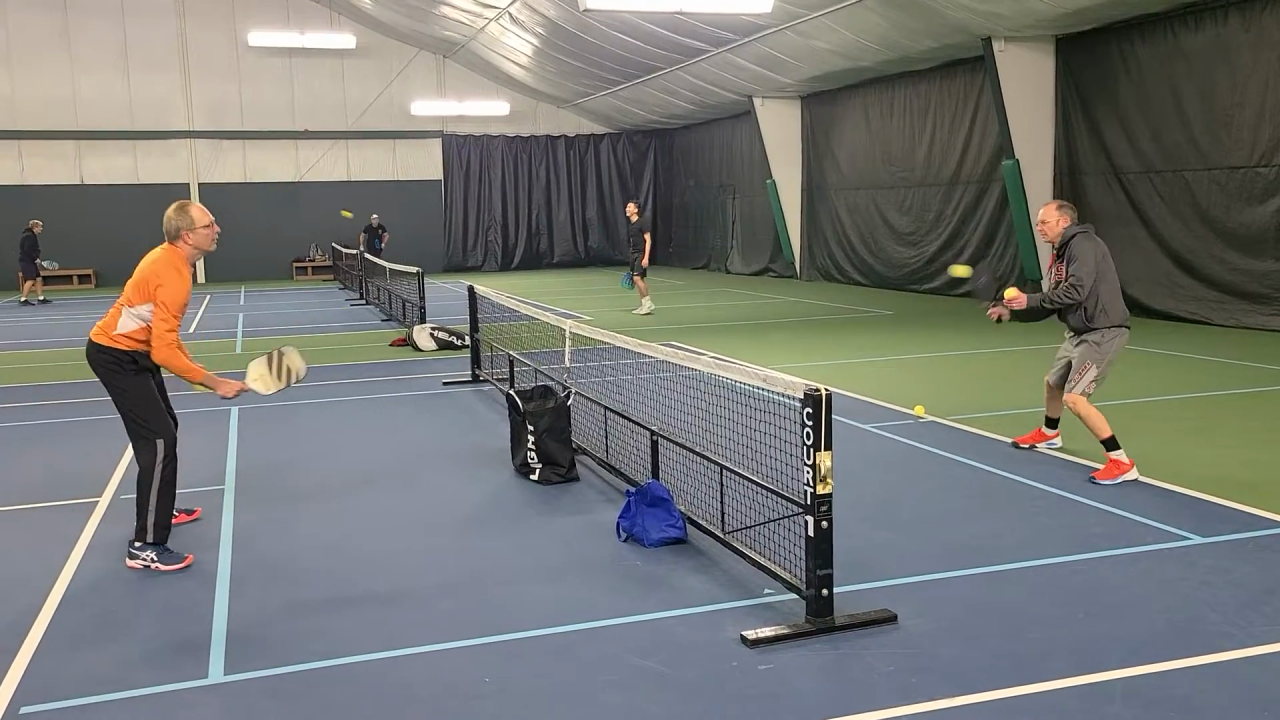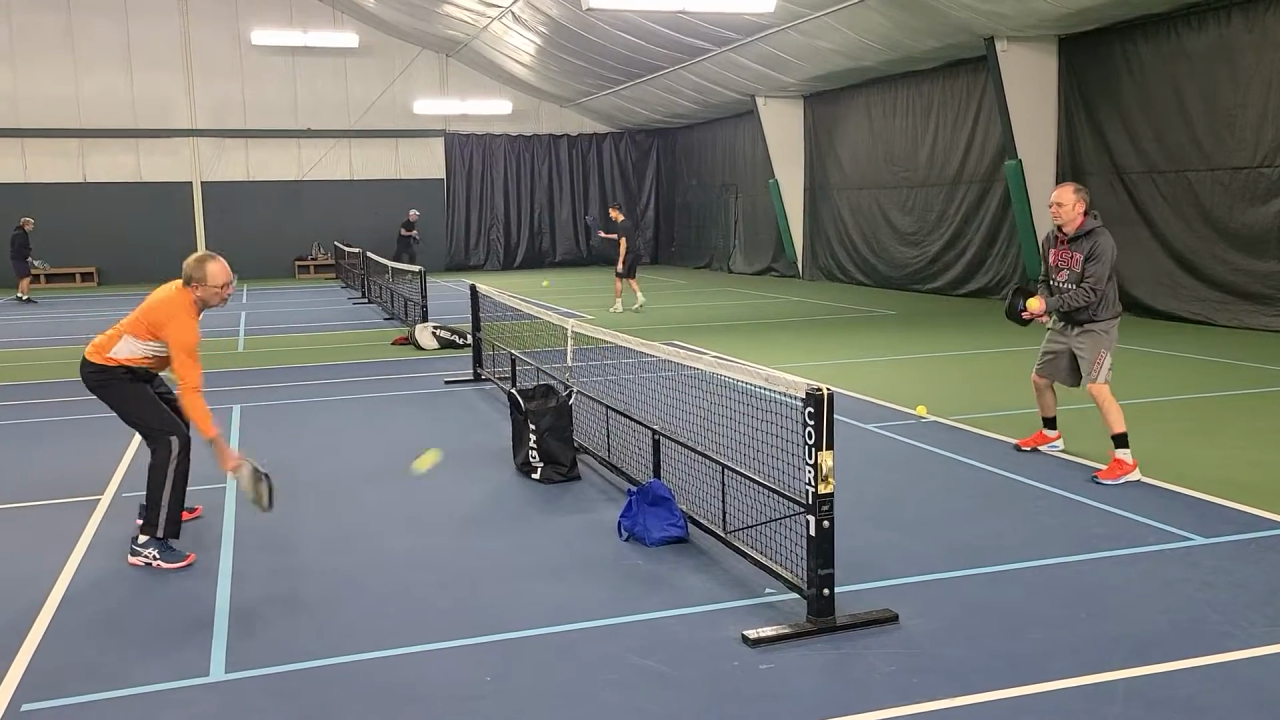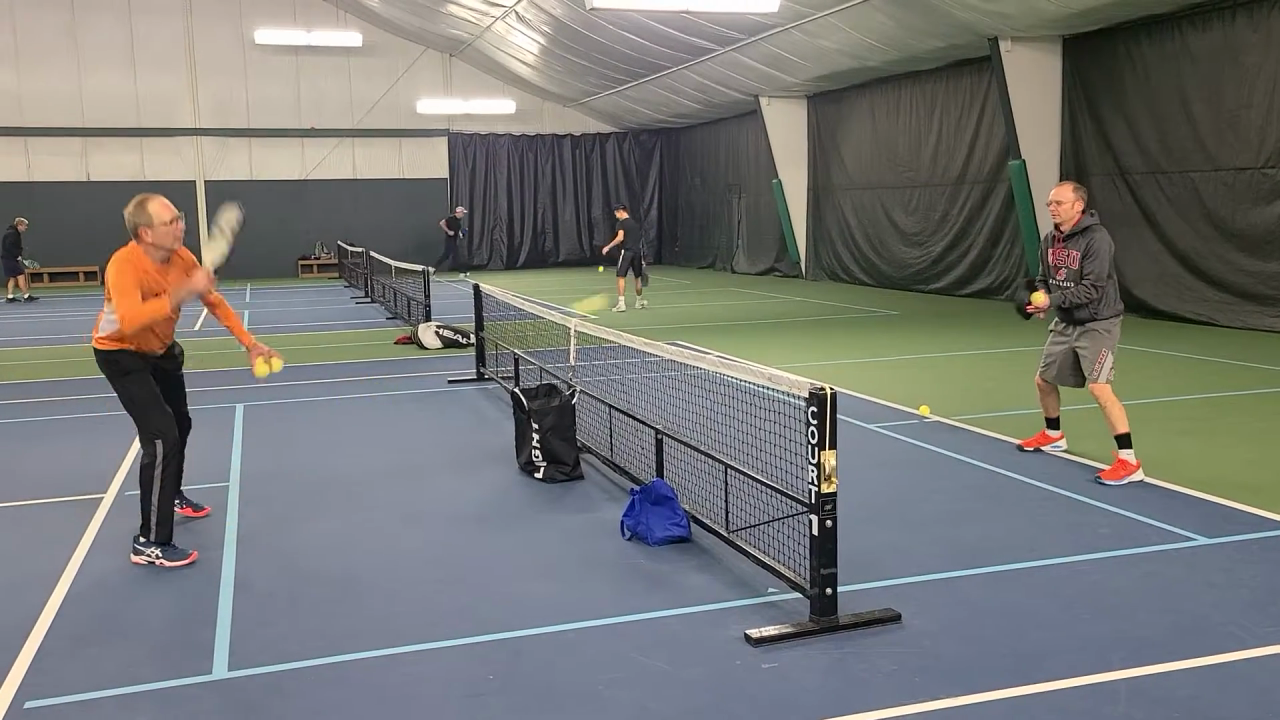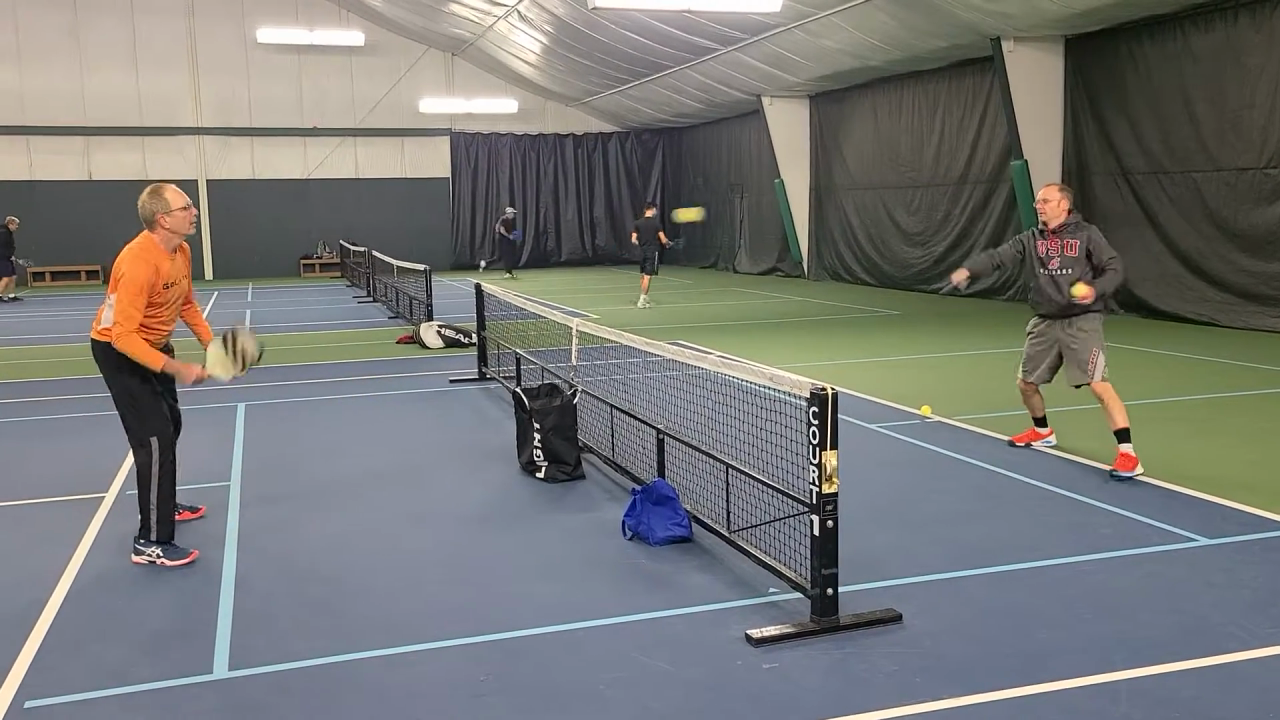
dt=0.5s
person 1, frame 1
left shoulder: (171, 258)
right shoulder: (172, 278)
right elbow: (164, 353)
left wrist: (198, 369)
right wrist: (213, 383)
left hip: (134, 352)
right hip: (117, 355)
left knee: (164, 430)
right knee: (159, 442)
left ankle: (160, 508)
right ankle: (145, 546)
person 1, frame 2
left shoulder: (180, 291)
right shoulder: (181, 320)
right elbow: (189, 393)
right wrist: (220, 448)
left hip: (130, 366)
right hip: (107, 371)
left knee: (175, 424)
right knee: (172, 439)
left ankle: (157, 508)
right ankle: (148, 543)
person 1, frame 3
left shoulder: (182, 258)
right shoulder: (124, 266)
left elbow: (214, 302)
right elbow: (131, 319)
left wrist: (249, 341)
right wrist: (182, 292)
left hip: (162, 351)
right hip: (121, 354)
left knee: (179, 427)
right knee: (160, 438)
left ankle: (171, 496)
right ankle: (150, 544)
person 1, frame 4
left shoulder: (180, 251)
right shoulder: (139, 262)
left elbow: (186, 302)
right elbow: (123, 336)
left wrist: (210, 341)
right wrist: (175, 368)
left hip: (152, 347)
right hip: (119, 350)
left knee: (169, 427)
right knee: (153, 439)
left ankle: (164, 504)
right ankle: (150, 542)
person 2, frame 1
left shoulder: (1083, 244)
right shoulder: (1059, 257)
left elbow: (1077, 292)
right elbow: (1048, 306)
left wrist: (1030, 300)
right wrist: (1010, 311)
left hip: (1103, 333)
right hip: (1079, 334)
left knee: (1074, 399)
right knee: (1053, 384)
left ankle: (1121, 462)
right ankle: (1049, 434)
person 2, frame 2
left shoulder: (1100, 241)
right shoulder: (1051, 240)
left elbow: (1091, 292)
right elbow: (1045, 280)
left wrist: (1051, 305)
right wrist: (1042, 306)
left hip: (1096, 326)
right hip: (1063, 324)
left knee: (1098, 389)
right knee: (1040, 379)
left ankle: (1126, 462)
right ankle: (1050, 435)
person 2, frame 3
left shoulder: (1095, 237)
right shoulder: (1050, 240)
left elbow: (1095, 287)
right elbow: (1044, 278)
left wrist: (1051, 300)
right wrist: (1040, 301)
left hip: (1098, 324)
right hip: (1065, 324)
left knee: (1100, 389)
right knee: (1044, 381)
left ankle: (1128, 461)
right ankle: (1053, 436)
person 2, frame 4
left shoulder: (1087, 234)
right shoulder: (1030, 239)
left elbow: (1113, 268)
right elbow: (998, 257)
left wrist: (1096, 288)
right wrist: (968, 270)
left hip: (1082, 322)
right hip: (1045, 323)
left knee: (1100, 386)
right knee: (1026, 383)
left ankle: (1127, 454)
right ankle: (1042, 432)
